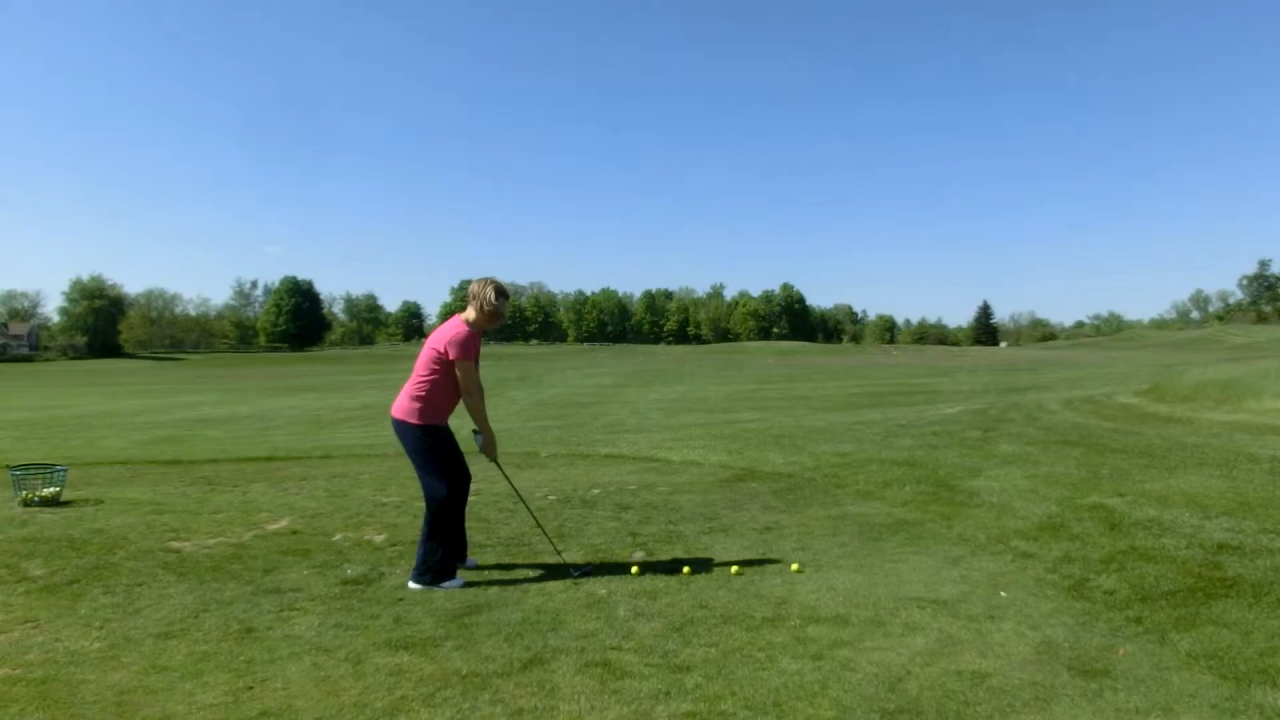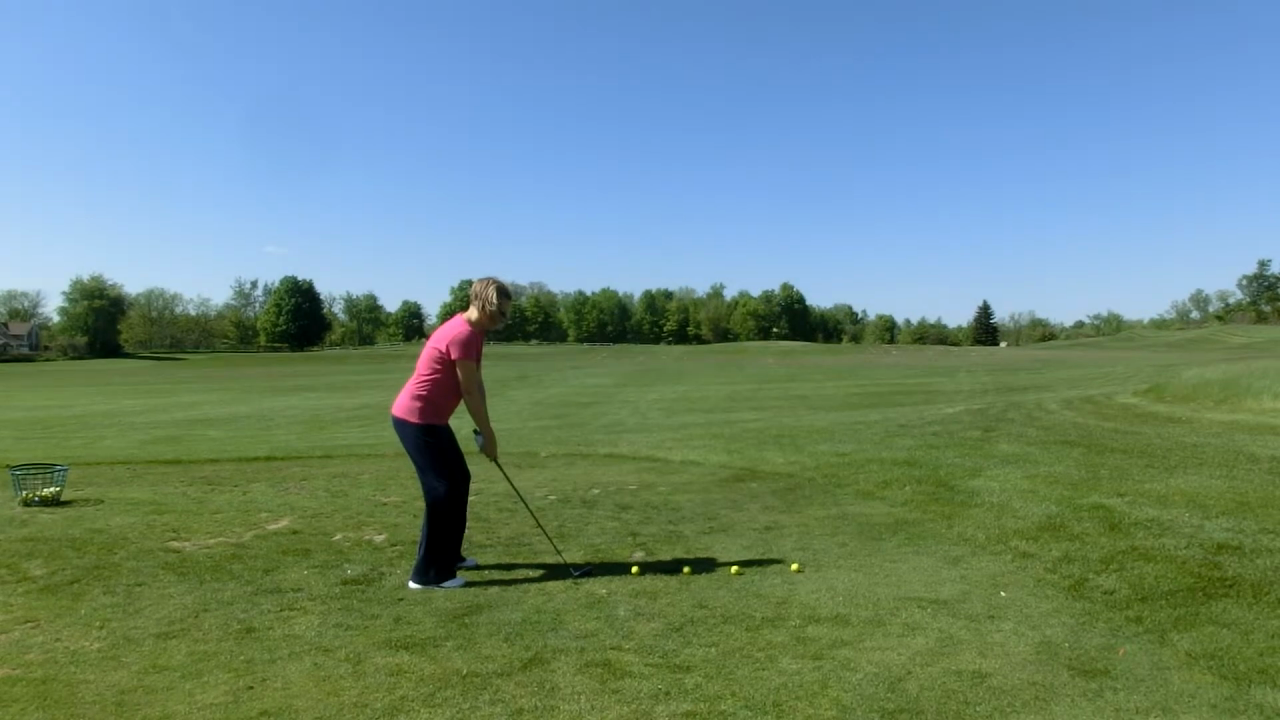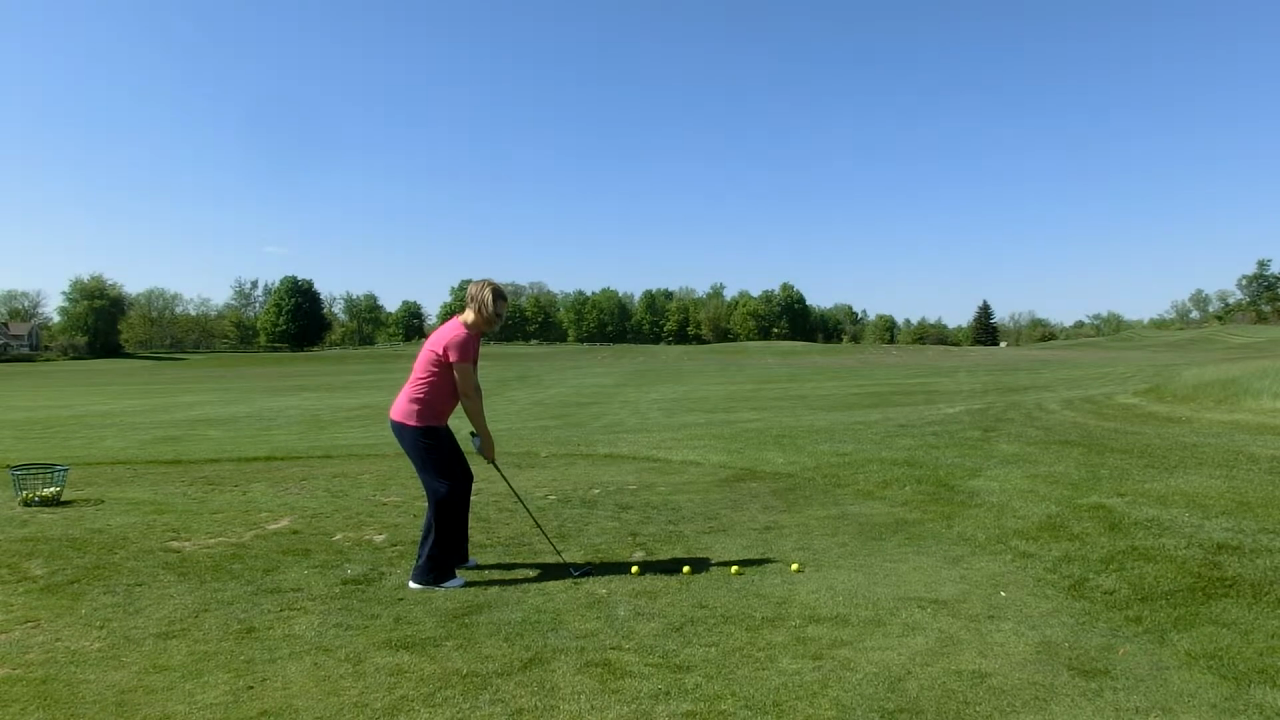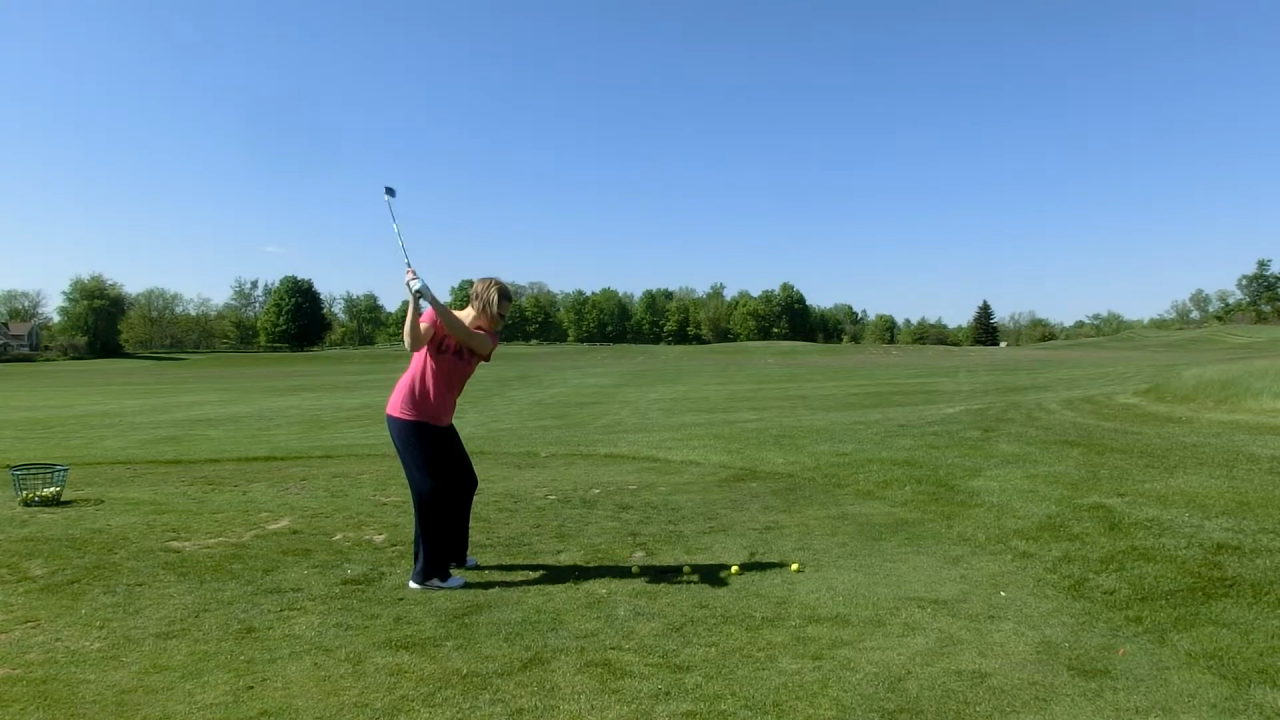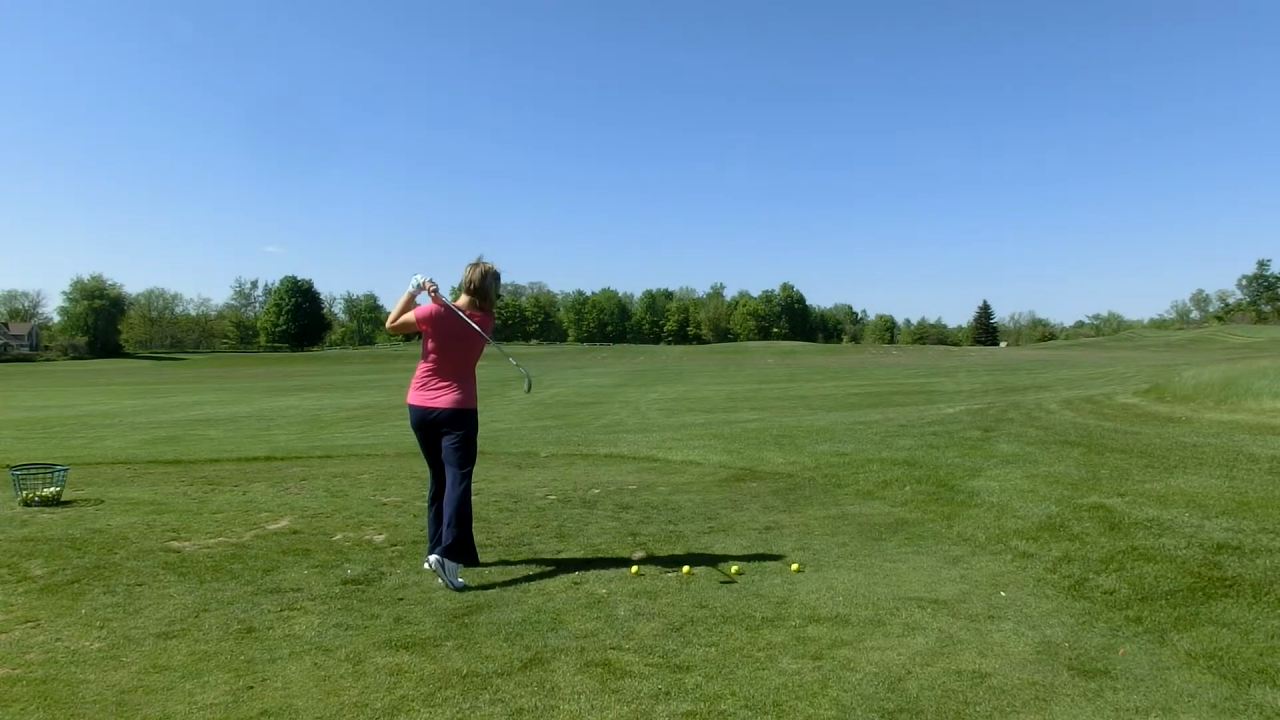
dt=1s
person 1, frame 1
left shoulder: (469, 331)
right shoulder: (460, 336)
left elbow: (475, 386)
right elbow: (469, 392)
left wrist: (484, 431)
right wrist: (487, 434)
left hip: (428, 418)
right hip: (416, 419)
left knee: (459, 480)
right knee: (443, 491)
left ankle: (450, 553)
right ankle: (428, 573)
person 1, frame 2
left shoulder: (472, 331)
right shoulder: (462, 335)
left elbow: (477, 386)
right elbow: (470, 392)
left wrist: (485, 431)
right wrist: (488, 435)
left hip: (429, 417)
right hip: (416, 418)
left knee: (458, 480)
right knee: (442, 490)
left ankle: (448, 554)
right ankle: (428, 573)
person 1, frame 3
left shoulder: (469, 333)
right shoulder: (459, 338)
left elbow: (474, 387)
right elbow: (467, 395)
left wrist: (482, 433)
right wrist: (485, 437)
left hip: (429, 420)
right hip: (414, 421)
left knee: (461, 480)
right knee: (445, 490)
left ankle: (452, 552)
right ankle: (428, 573)
person 1, frame 4
left shoulder: (487, 338)
right shoulder: (434, 313)
left elbow: (463, 336)
right elbow: (413, 344)
left wrist: (430, 301)
right wrist: (414, 302)
left hip: (440, 420)
right hip: (408, 415)
left knee: (463, 483)
right knee: (431, 490)
left ankle: (450, 553)
right ankle: (427, 573)
person 1, frame 5
left shoulder: (434, 313)
right shoulder: (485, 320)
left elbow: (392, 325)
left wrist: (414, 291)
right wrist: (436, 295)
left hip: (420, 407)
right hip: (458, 409)
left knee: (439, 479)
right knee: (458, 479)
left ankle: (438, 549)
right ankle: (447, 553)
